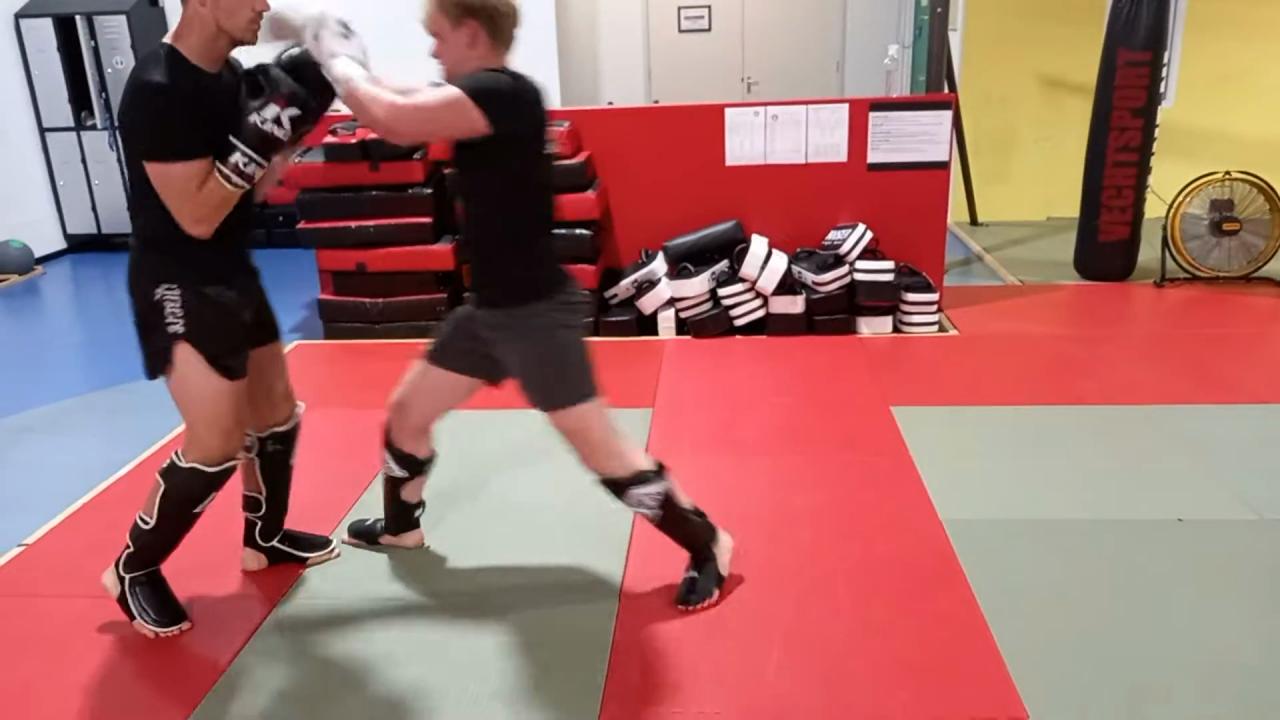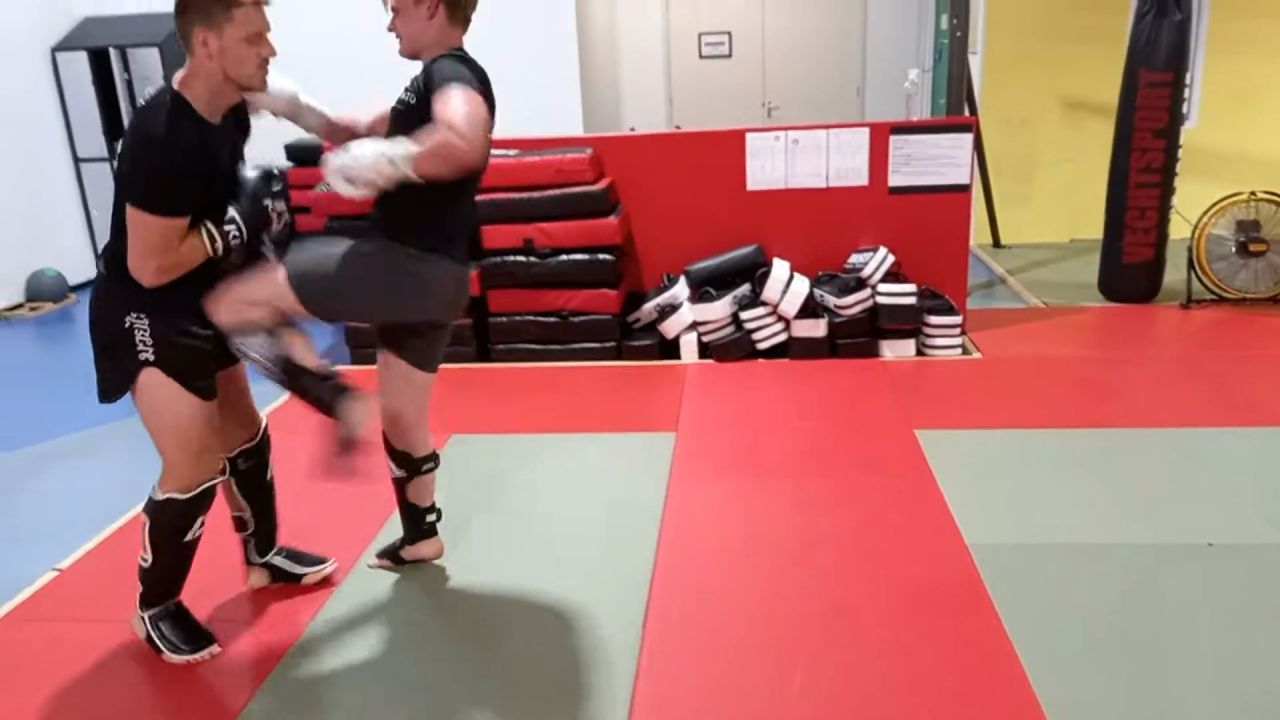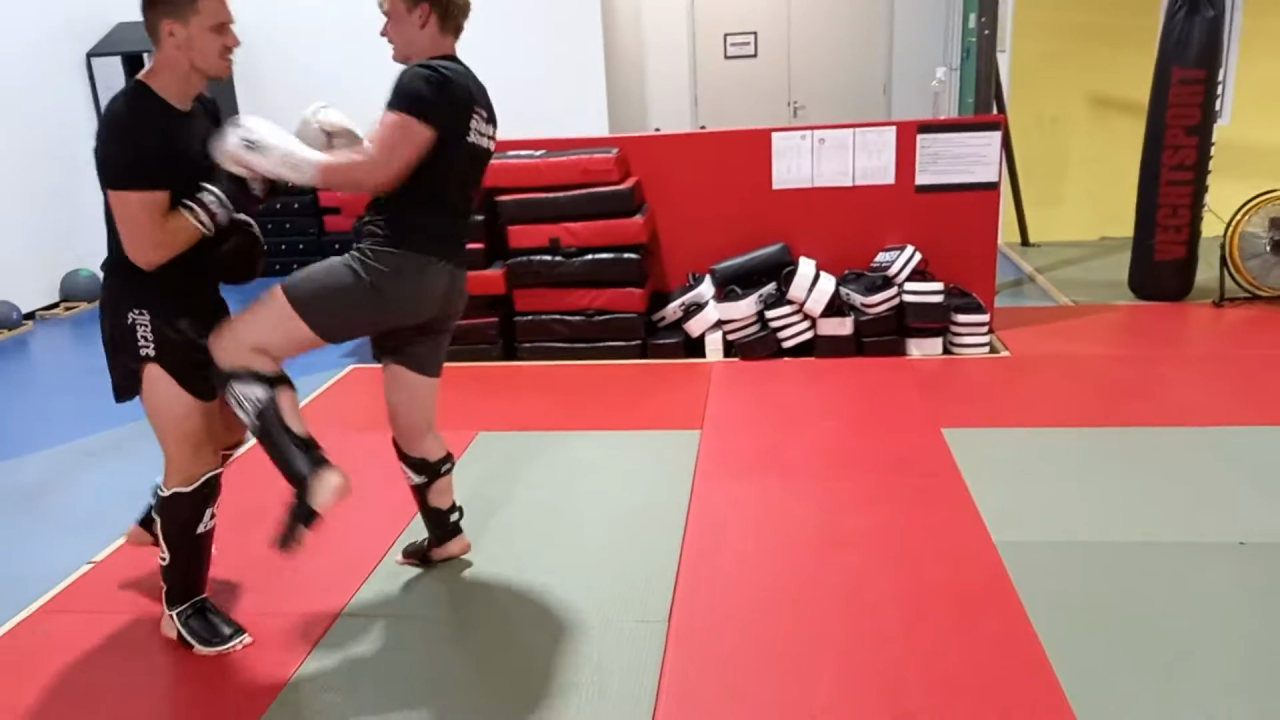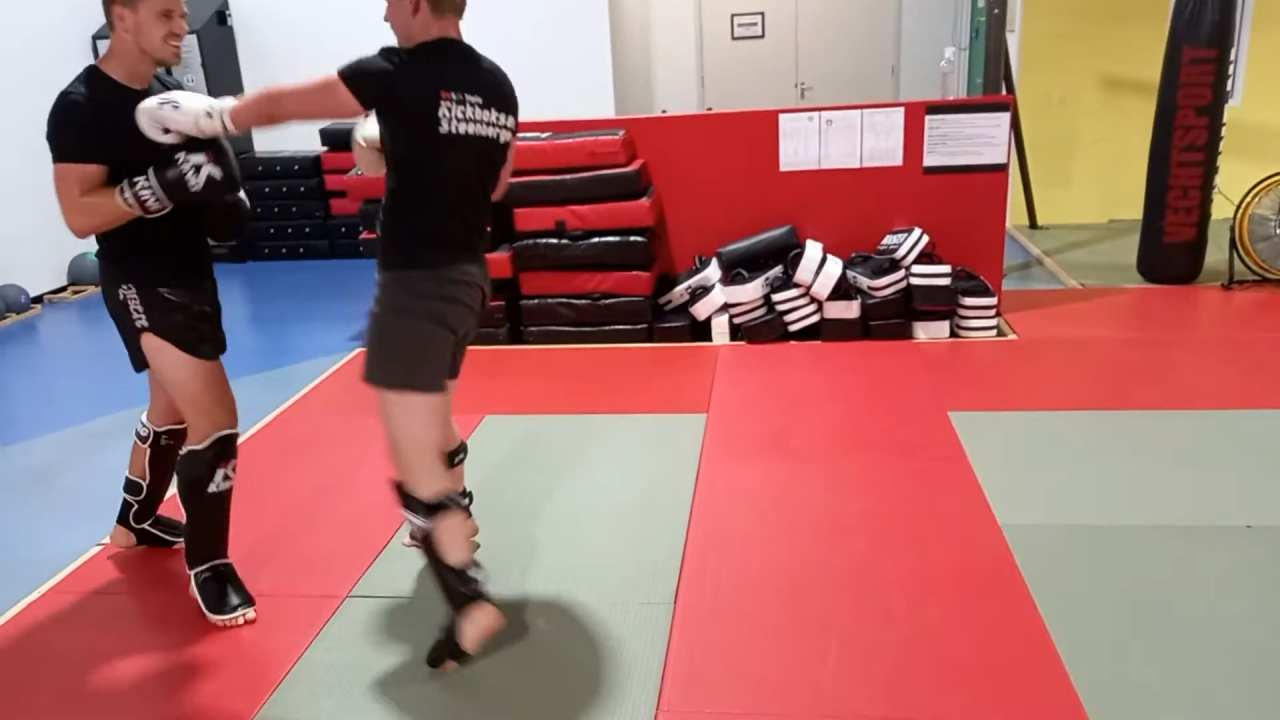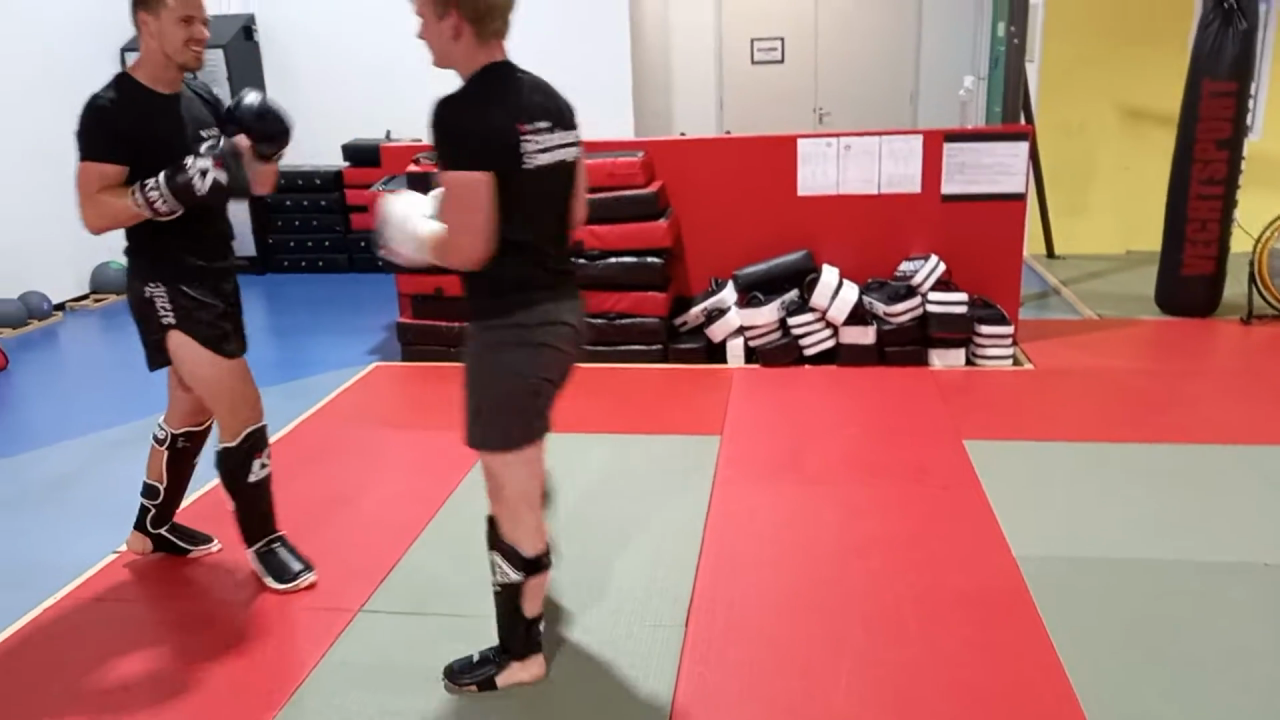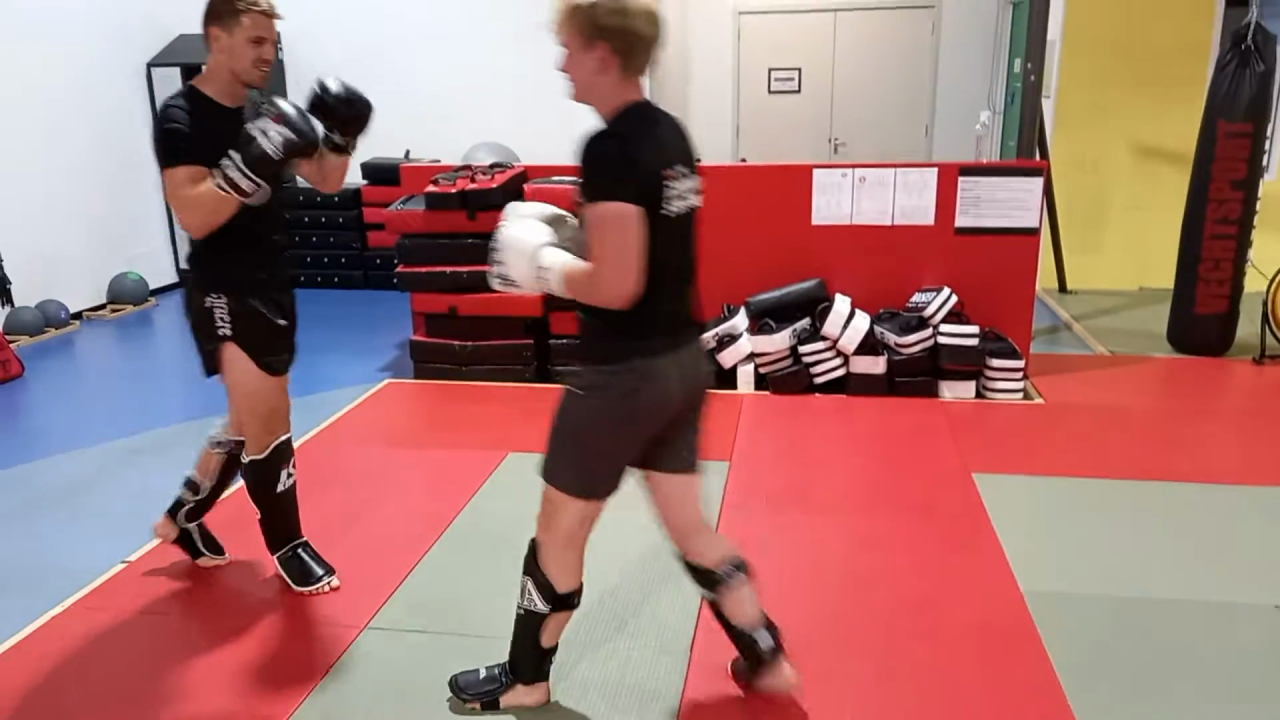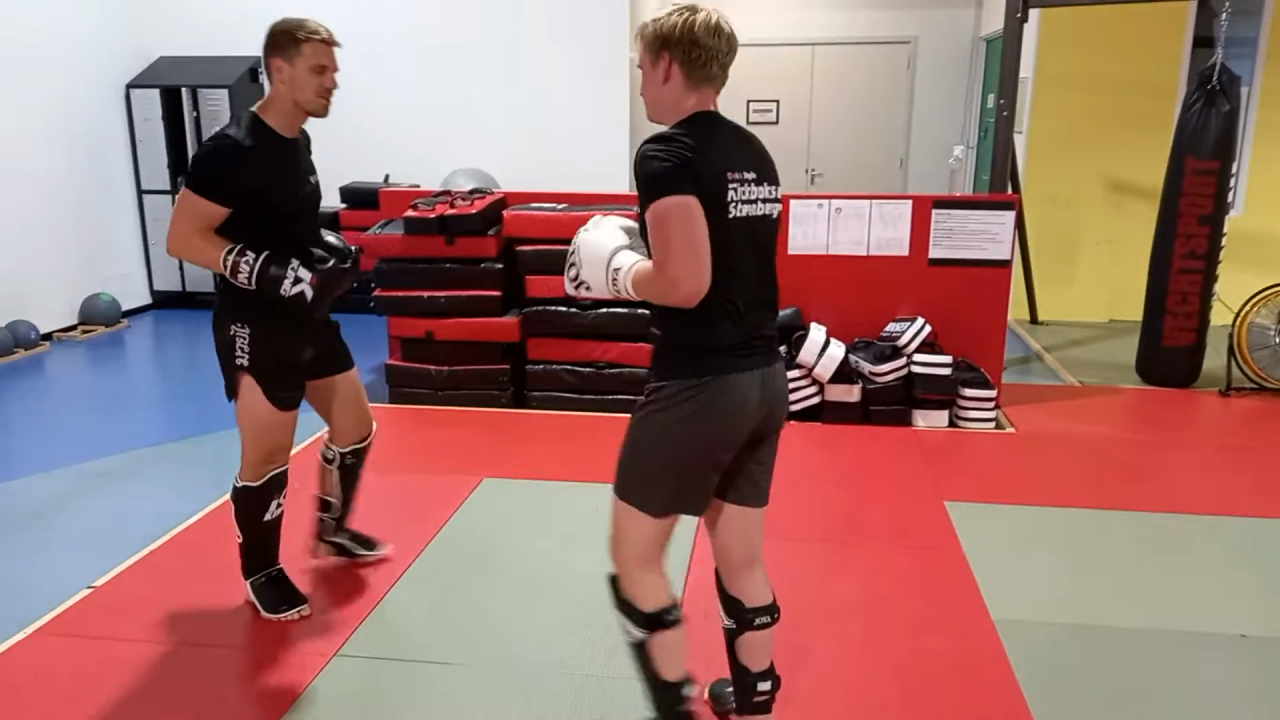
dt=0.3s
person 1, frame 1
left shoulder: (501, 93)
right shoulder: (483, 97)
left elbow: (389, 120)
right elbow: (397, 108)
left wrist: (338, 57)
right wrist: (347, 59)
left hip: (536, 315)
right hip: (490, 309)
left knee: (602, 455)
right knee: (404, 413)
left ankle: (704, 544)
right ankle: (400, 523)
person 1, frame 2
left shoulder: (450, 73)
right shoulder: (437, 77)
left elbow: (465, 142)
right elbow: (367, 134)
left wrist: (383, 161)
right wrist: (295, 106)
left hip: (401, 262)
right hip: (437, 271)
left knee: (227, 304)
right knee: (401, 416)
right ankle: (420, 535)
person 1, frame 3
left shoulder: (428, 81)
right shoulder: (467, 91)
left elbow: (375, 173)
left wrist: (283, 156)
right wrist: (359, 142)
left hip: (393, 265)
right hip: (440, 277)
left knee: (232, 347)
right knee: (411, 426)
left ankle: (311, 475)
right ankle: (443, 535)
person 1, frame 4
left shoulder: (400, 71)
right shoulder: (498, 84)
left elbow: (279, 106)
left wrist: (200, 114)
left hip: (418, 284)
right hip: (467, 276)
left knee: (416, 460)
right knee: (429, 419)
left ankle: (470, 604)
right ankle: (453, 522)
person 1, frame 5
left shoulder: (462, 113)
right shoulder: (549, 100)
left elbow: (467, 249)
left wrist: (409, 225)
left hip: (510, 326)
right hip: (560, 311)
left knee: (508, 494)
right knee: (518, 454)
left ankle: (520, 652)
right ankle: (529, 572)
person 1, frame 6
left shoulder: (612, 149)
right shoulder: (671, 136)
left elbow: (614, 286)
left wrist: (537, 260)
right wrist: (570, 234)
left hip: (625, 374)
right hip: (681, 361)
left knee: (559, 531)
right knee: (687, 524)
left ankle: (526, 676)
right ankle: (766, 658)
person 1, frame 7
left shoulder: (667, 153)
right shoulder: (752, 155)
left elbow: (684, 282)
left wrist: (612, 262)
left hip: (697, 389)
right hip: (764, 379)
left knee: (635, 560)
right knee: (742, 558)
person 2, frame 1
left shoulder: (224, 70)
right shoulder: (159, 90)
left elbow: (260, 183)
right elbow: (198, 218)
left wrist: (296, 113)
right wrist: (260, 134)
left hip: (229, 274)
right hip: (177, 288)
left knee: (275, 417)
right knee: (218, 445)
left ankle: (267, 537)
right ankle: (134, 570)
person 2, frame 2
left shoulder: (225, 106)
right shoulder: (163, 139)
right elbow: (149, 268)
left wrist: (243, 232)
right wrist: (237, 225)
left hip: (191, 301)
right hip: (142, 312)
left knee: (242, 433)
right knee: (194, 467)
left ankle: (263, 554)
right ankle: (155, 606)
person 2, frame 3
left shoulder: (202, 104)
right shoulder: (132, 122)
right elbow: (146, 248)
left wrist: (233, 225)
right wrist: (225, 200)
left hip: (197, 300)
right hip: (148, 312)
left knee: (223, 434)
right knee: (196, 458)
left ankle: (160, 524)
right ankle: (183, 603)
person 2, frame 4
left shoulder: (167, 92)
right shoulder: (81, 105)
right elbow: (81, 216)
left wrist: (219, 195)
right wrist: (163, 184)
left hip: (189, 273)
right hip: (142, 285)
left knee: (173, 409)
right knee: (214, 416)
left ankle: (135, 519)
right ankle: (207, 567)
person 2, frame 5
left shoulder: (203, 99)
right shoulder: (110, 110)
left elbow: (258, 183)
right elbow: (95, 213)
left wrist: (265, 147)
right wrist: (174, 187)
left hip: (215, 277)
right hip: (167, 286)
left knee: (190, 410)
right knee: (243, 412)
left ankle: (153, 526)
right ankle: (264, 541)
person 2, frame 6
left shoulder: (261, 112)
right shoulder: (181, 118)
left elbow: (326, 181)
right elbow: (194, 219)
left wrist: (342, 134)
right wrist: (253, 159)
left hip: (272, 289)
right hip: (226, 296)
left knee: (248, 423)
right knee: (268, 429)
left ankle: (182, 519)
right ankle: (287, 546)
person 2, frame 7
left shoulder: (296, 140)
right shoulder: (233, 147)
right elbow: (183, 235)
left wrist: (323, 247)
right wrist: (271, 271)
left hip: (305, 316)
right hip: (254, 326)
left knee: (354, 425)
right knee: (266, 456)
left ankle: (334, 528)
right ankle: (260, 570)
